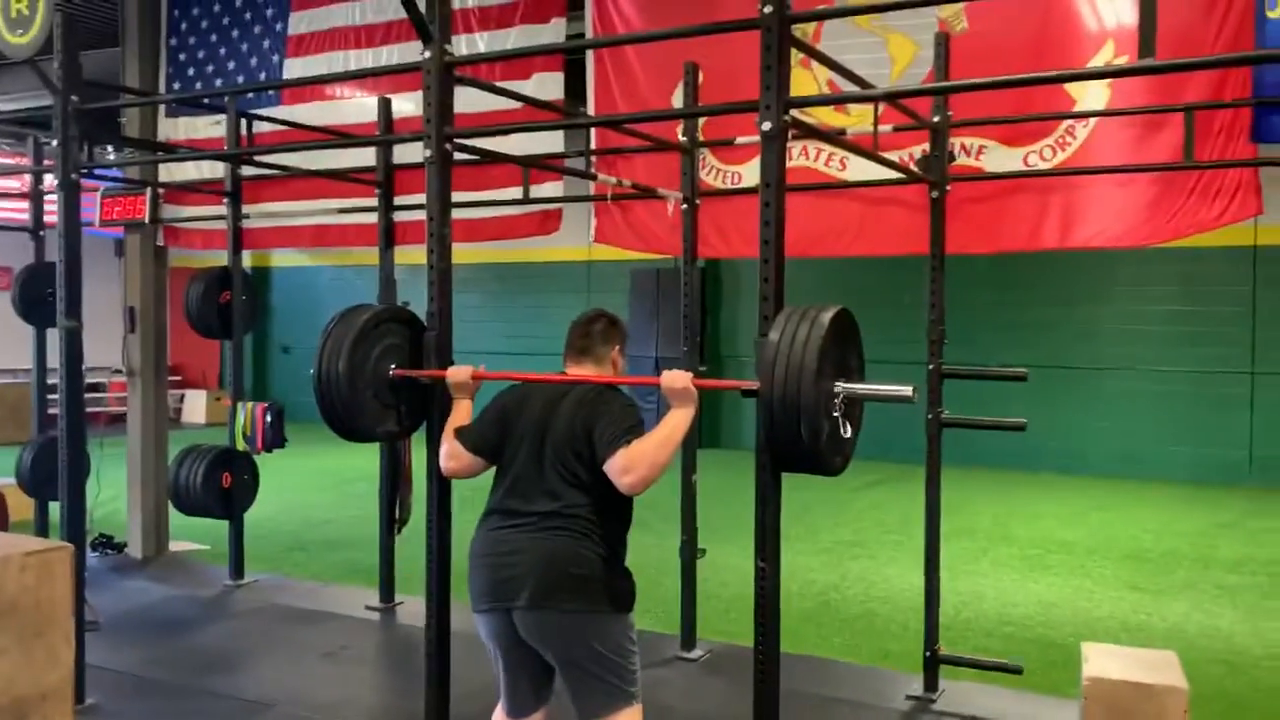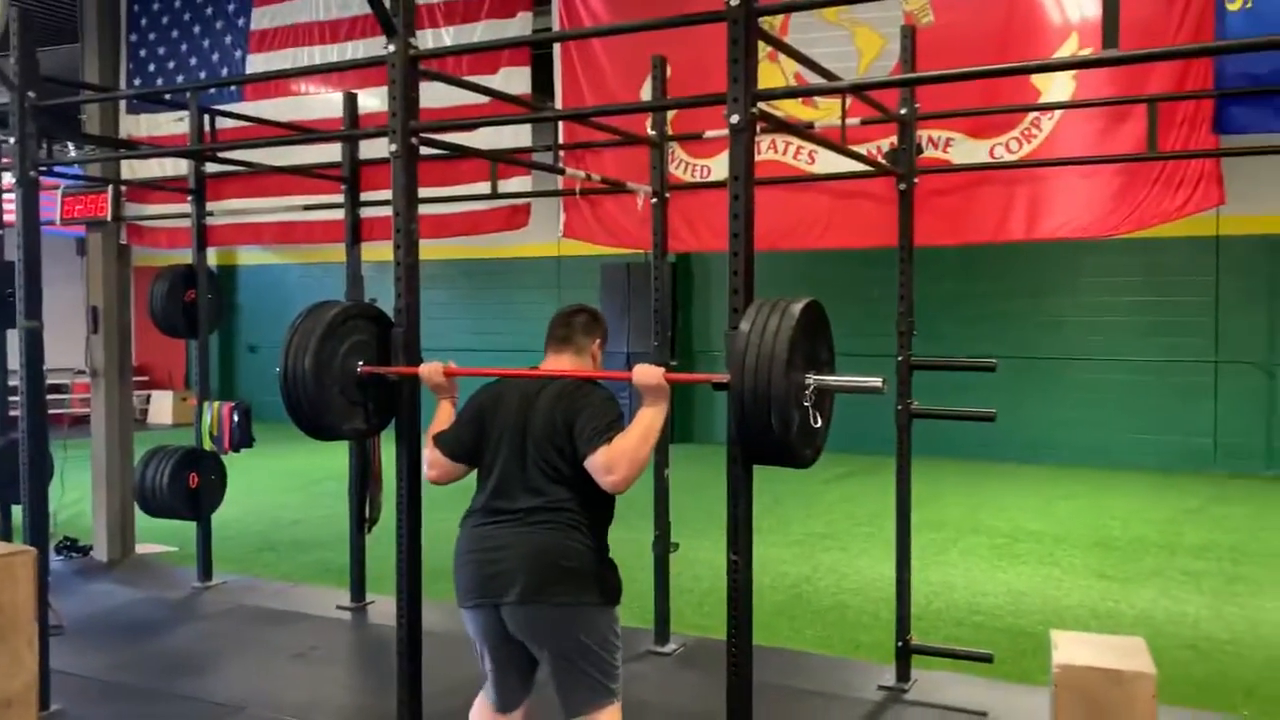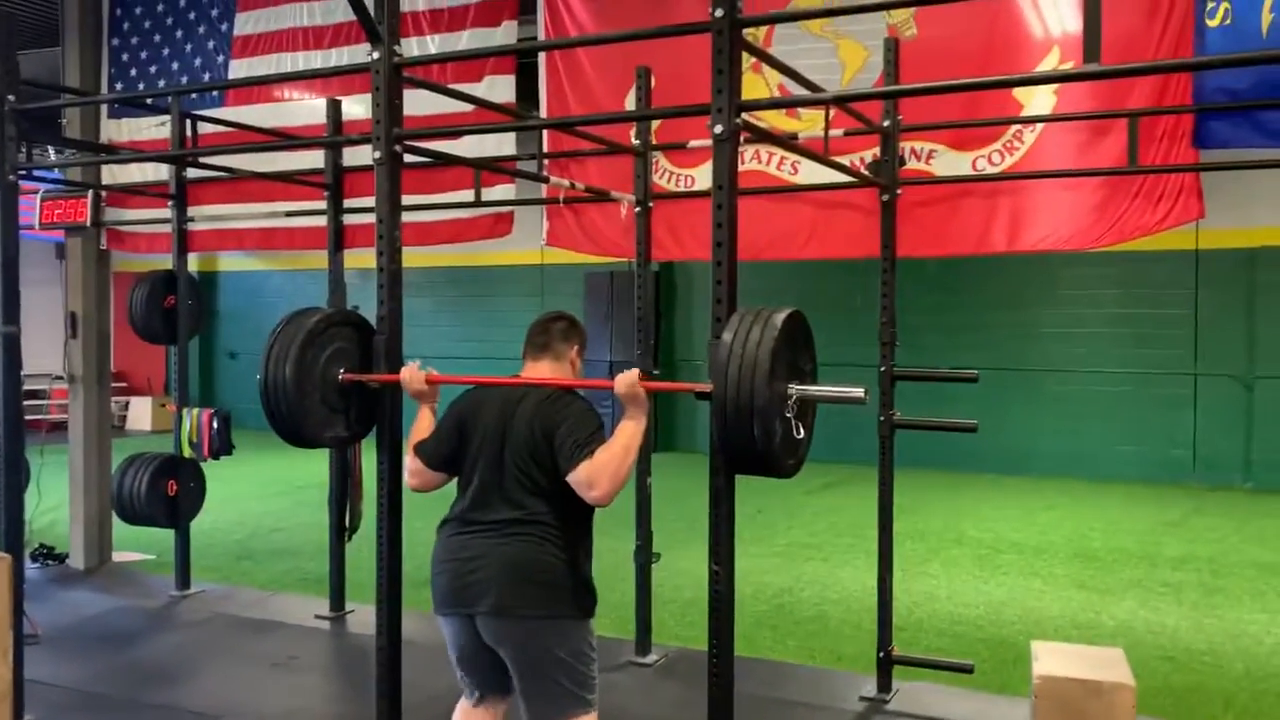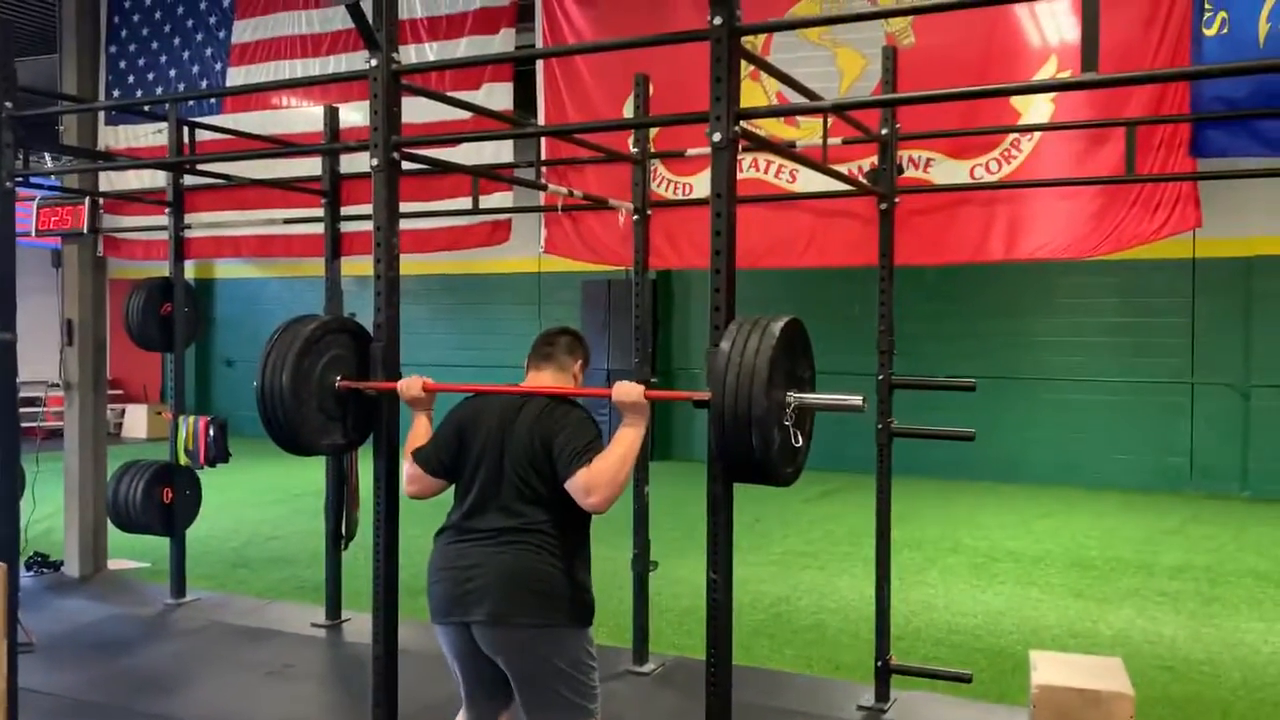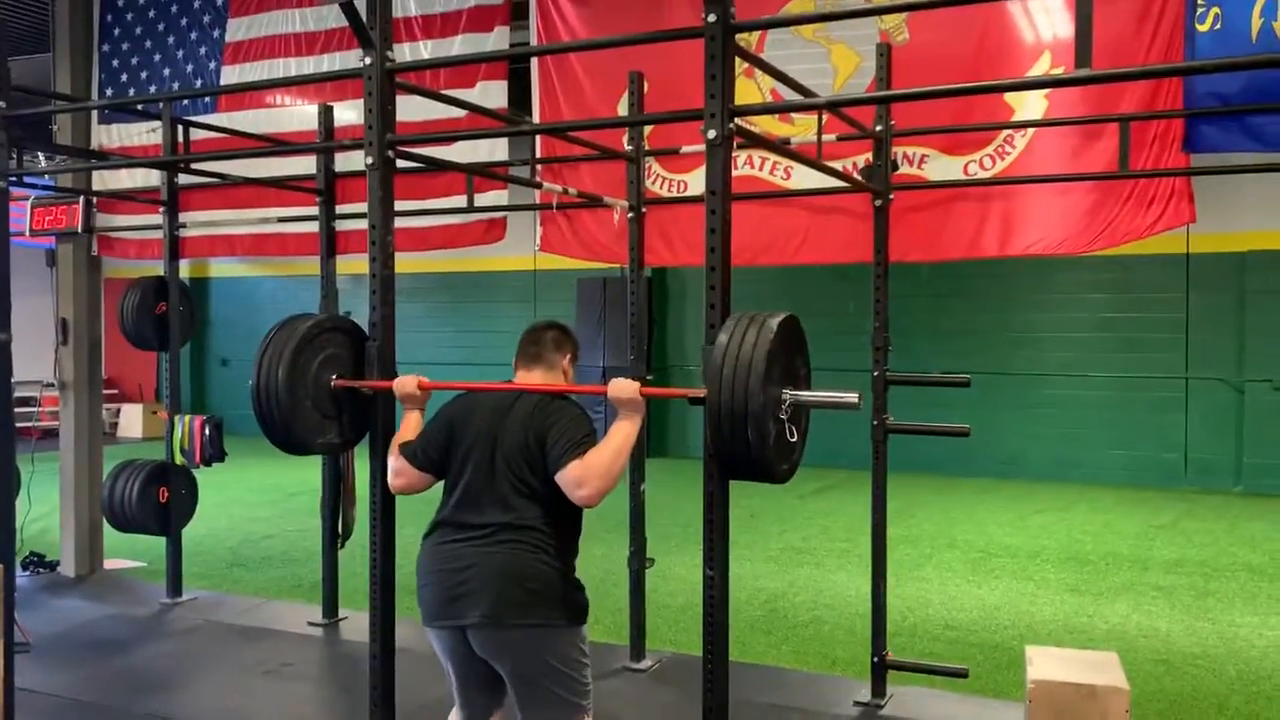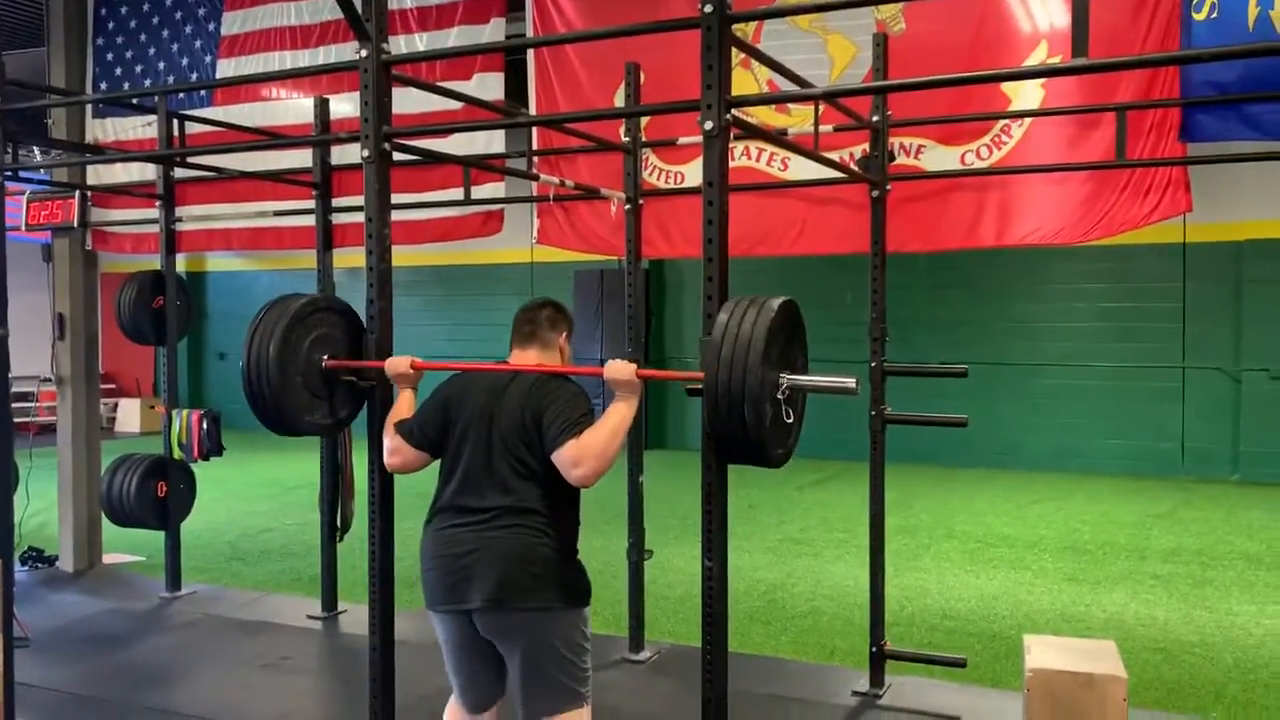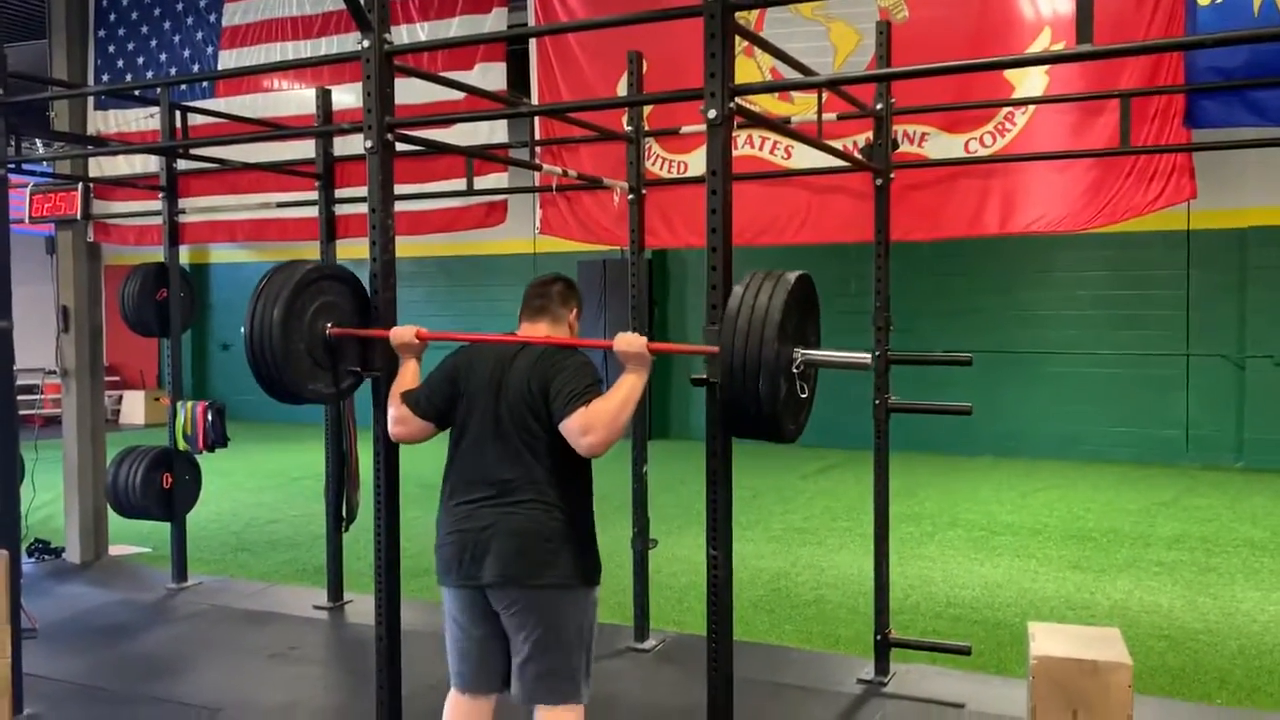
dt=0.3s
person 1, frame 1
left shoulder: (514, 399)
right shoulder: (608, 405)
left elbow: (453, 461)
right elbow: (631, 473)
left wrist: (463, 398)
right wrist: (681, 409)
left hip: (493, 571)
right hip: (570, 578)
person 1, frame 2
left shoulder: (491, 396)
right shoulder: (589, 400)
left elbow: (436, 468)
right elbow: (614, 472)
left wrist: (445, 397)
right wrist: (654, 403)
left hip: (480, 567)
right hip: (556, 573)
person 1, frame 3
left shoulder: (472, 402)
right shoulder: (568, 410)
left elbow: (418, 476)
right elbow: (597, 486)
left wrist: (426, 405)
right wrist: (634, 415)
left hip: (456, 575)
right hip: (532, 583)
person 1, frame 4
left shoulder: (471, 411)
right shoulder: (567, 419)
left elbow: (416, 482)
right elbow: (595, 493)
left wrist: (421, 411)
right wrist: (633, 422)
left hip: (453, 585)
right hip: (529, 593)
person 1, frame 5
left shoulder: (462, 408)
right shoulder: (560, 414)
left elbow: (400, 477)
right elbow: (586, 486)
left wrist: (412, 408)
right wrist: (628, 418)
left hip: (442, 583)
right hip: (523, 590)
person 1, frame 6
left shoulder: (458, 388)
right shoulder: (558, 394)
left elbow: (397, 456)
right elbow: (582, 466)
left wrist: (405, 387)
right wrist: (624, 398)
left hip: (447, 567)
right hip: (526, 574)
person 1, frame 7
left shoulder: (466, 360)
right shoulder: (565, 364)
left elbow: (402, 425)
right elbow: (591, 435)
left wrist: (409, 358)
right wrist: (635, 371)
left hip: (463, 546)
right hip: (542, 553)
